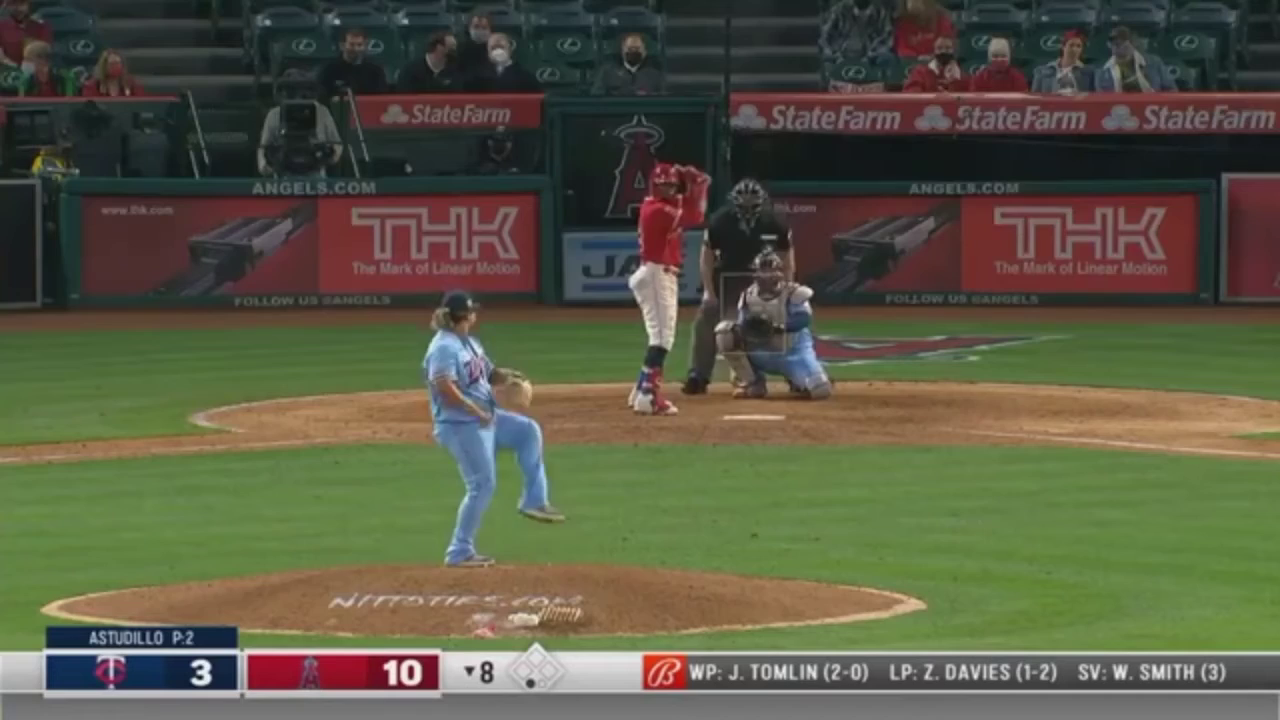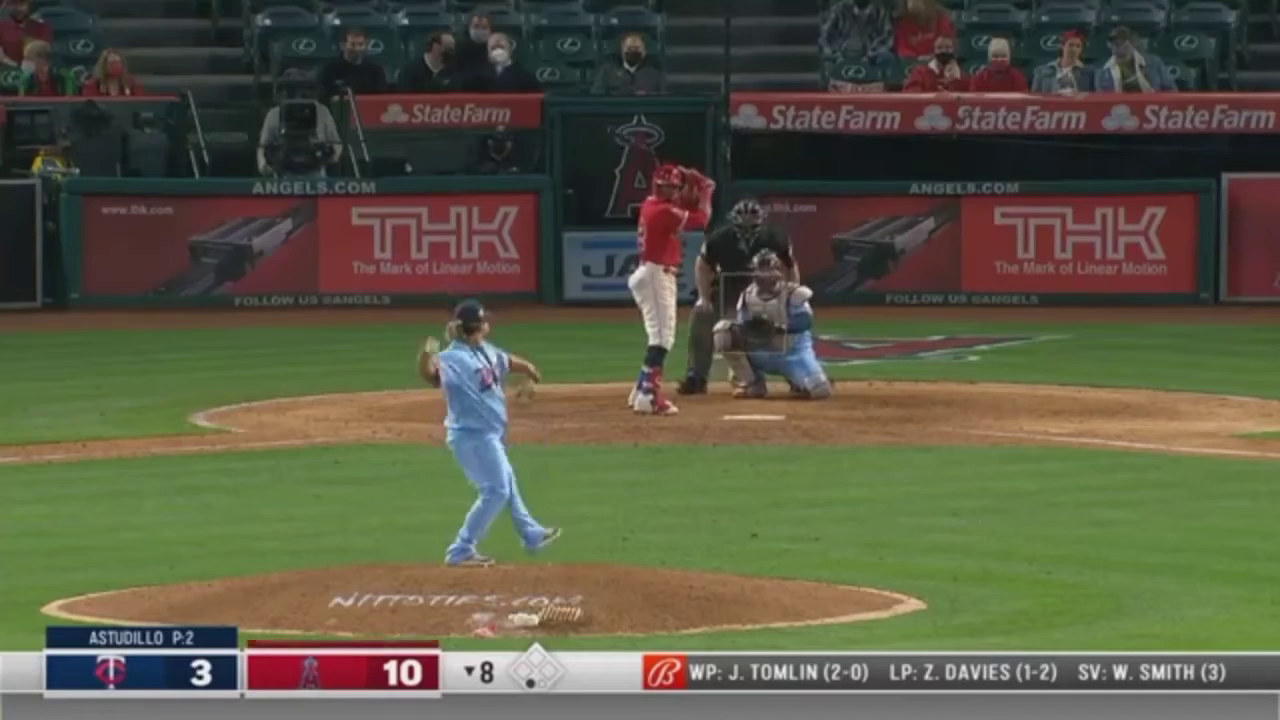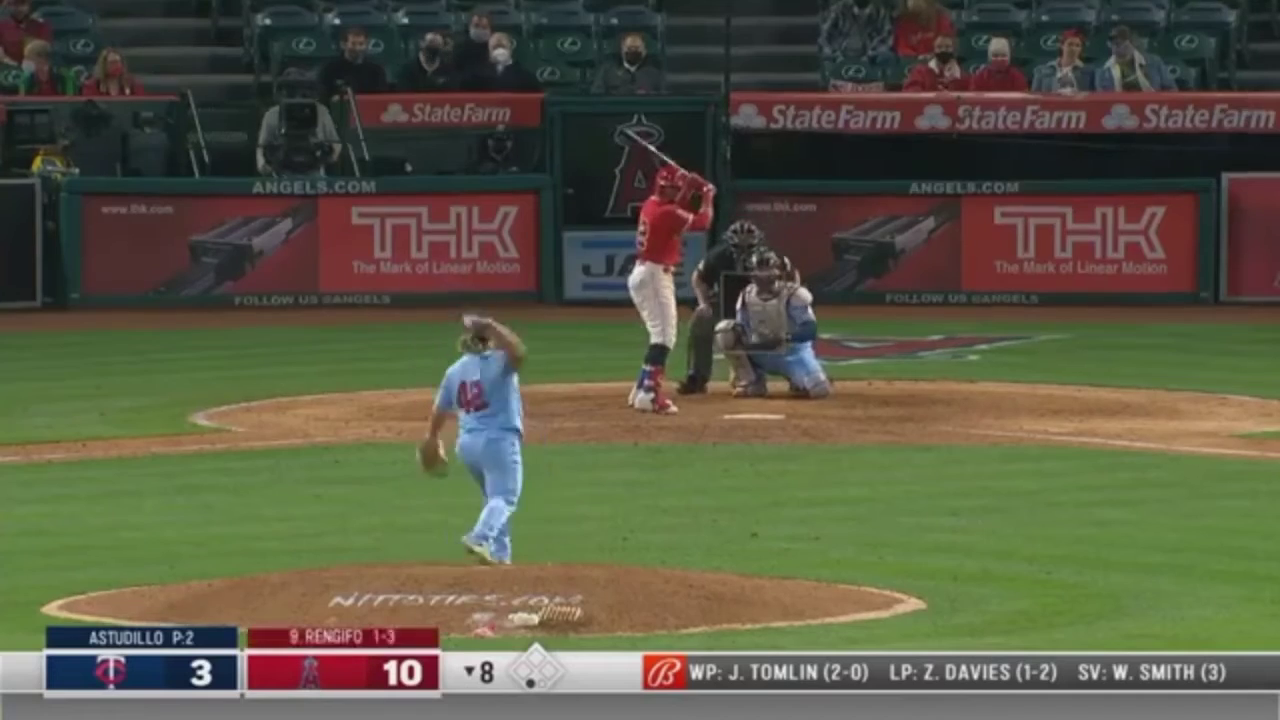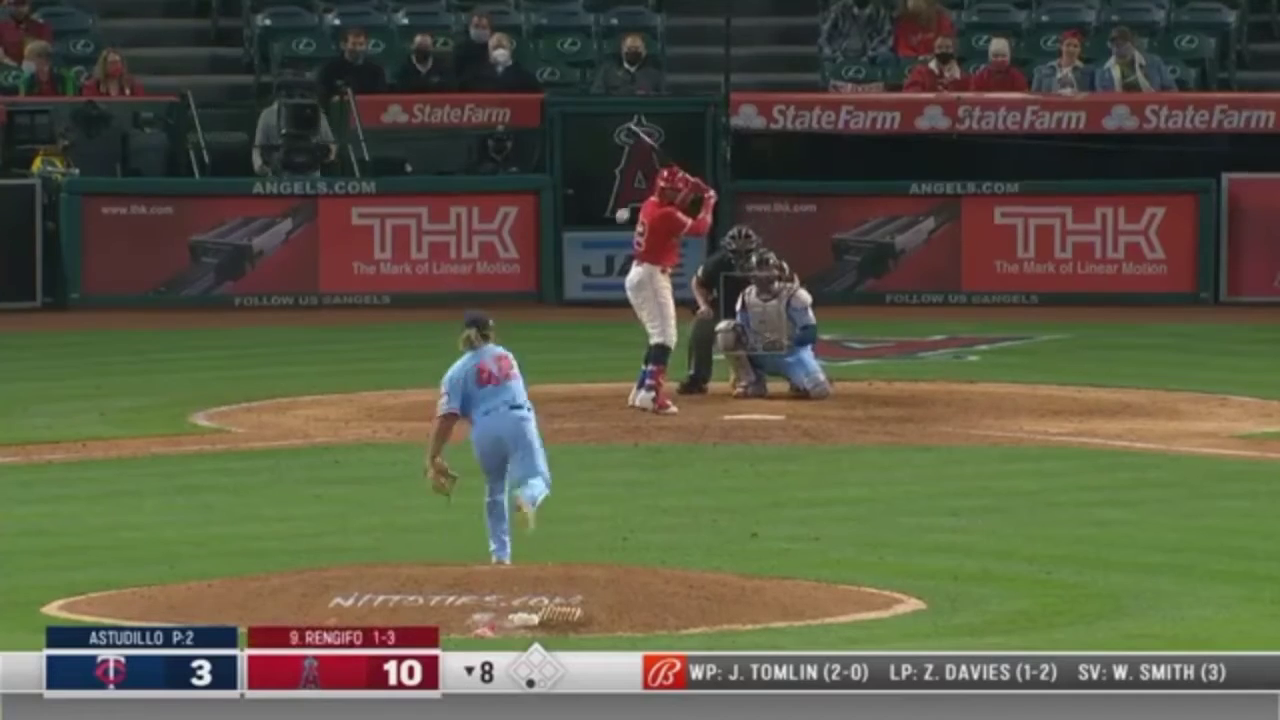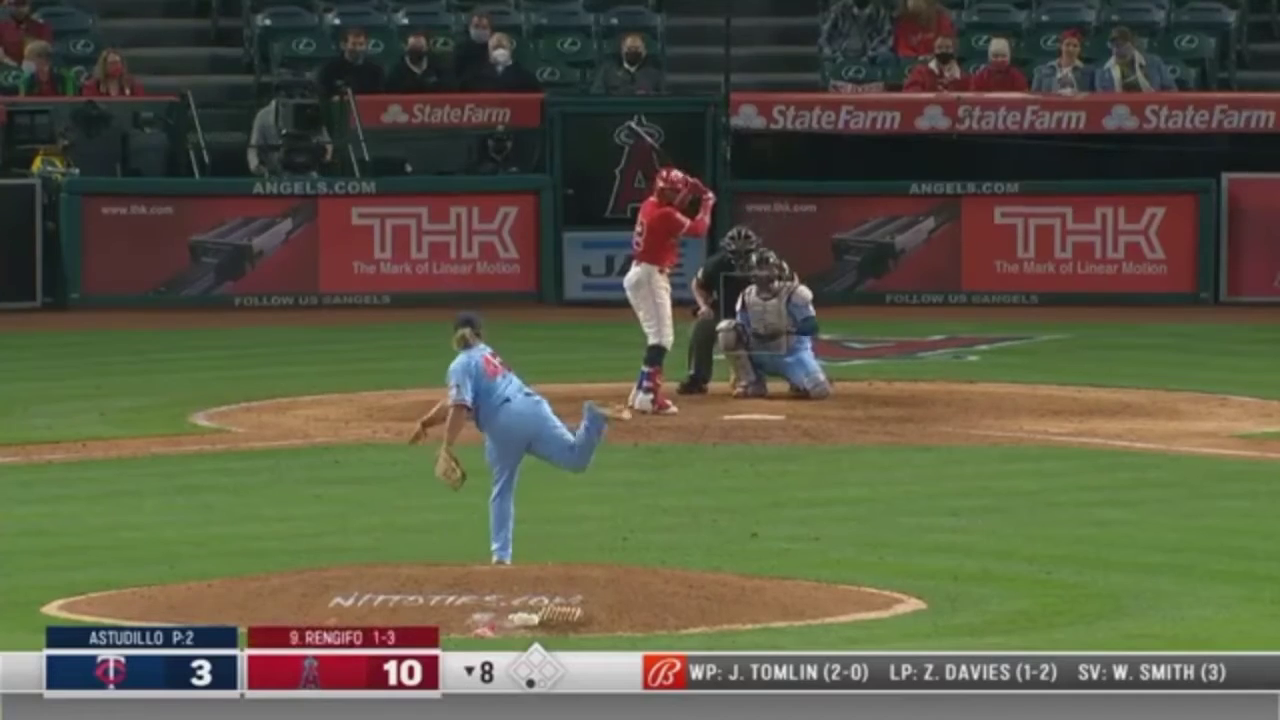
dt=0.3s
person 1, frame 1
left shoulder: (469, 343)
right shoulder: (443, 347)
left elbow: (489, 373)
right elbow: (443, 388)
left wrist: (509, 377)
right wrist: (476, 410)
left hip: (482, 421)
right hip: (461, 428)
left knee: (528, 431)
right knee: (481, 487)
left ankle: (534, 502)
right ankle: (458, 553)
person 1, frame 2
left shoulder: (486, 349)
right shoulder: (452, 358)
left elbow: (507, 362)
right elbow: (428, 373)
left wrist: (529, 370)
right wrist: (426, 356)
left hip: (488, 436)
right hip: (473, 438)
left knee: (505, 484)
right knee: (495, 493)
left ankle: (532, 535)
right ankle: (459, 553)
person 1, frame 3
left shoulder: (456, 372)
right shoulder: (496, 362)
left elbow: (439, 412)
right elbow: (516, 353)
left wrist: (432, 440)
right wrist: (491, 325)
left hip: (468, 444)
right hip: (499, 441)
left knee: (495, 495)
right knee: (504, 498)
left ankle: (500, 552)
right ankle: (479, 539)
person 1, frame 4
left shoulder: (457, 371)
right shoulder: (503, 354)
left elbow: (447, 416)
left wrist: (433, 458)
left hip: (484, 432)
right hip: (517, 424)
left knee: (495, 493)
right knee: (537, 480)
left ankle: (500, 552)
right ankle: (524, 498)
person 1, frame 5
left shoulder: (460, 365)
right shoulder: (486, 353)
left elbow: (459, 408)
right elbow: (455, 401)
left wrist: (447, 447)
right wrist: (425, 422)
left hip: (503, 423)
right hip: (534, 409)
left knee: (502, 492)
right knee: (575, 458)
left ankle: (500, 554)
right ankle: (594, 419)
person 2, frame 1
left shoulder: (667, 204)
right shoulder: (657, 210)
left elbow: (688, 209)
right elbow: (695, 217)
left wrist: (694, 184)
right wrist: (702, 186)
left hip: (663, 276)
right hip: (657, 276)
left knee: (661, 336)
right knee: (662, 337)
left ankle: (642, 392)
right ankle: (648, 397)
person 2, frame 2
left shoulder: (653, 205)
right shoulder: (663, 210)
left elbow: (684, 208)
right elbow: (699, 219)
left wrist: (692, 187)
right wrist: (706, 191)
left hip: (658, 275)
right hip: (656, 276)
left knee: (660, 336)
right knee: (662, 337)
left ankle: (641, 392)
right ankle: (648, 397)
person 2, frame 3
left shoulder: (651, 204)
right shoulder: (667, 212)
left elbow: (679, 206)
right elbow: (702, 222)
left wrist: (691, 188)
right wrist: (708, 195)
left hip: (646, 273)
right hip: (654, 276)
left knee: (660, 335)
right knee: (665, 336)
left ankle: (641, 390)
right ankle: (650, 395)
person 2, frame 4
left shoulder: (651, 205)
right shoulder: (666, 214)
left elbow: (677, 208)
right elbow: (700, 228)
left wrist: (691, 192)
right wrist: (709, 201)
left hip: (642, 274)
right hip: (651, 276)
left knee: (659, 336)
right knee: (666, 336)
left ankle: (641, 390)
right ankle: (651, 394)
person 2, frame 5
left shoulder: (651, 205)
right shoulder: (664, 214)
left elbow: (675, 209)
right elbow: (699, 229)
left wrist: (691, 192)
right wrist: (708, 202)
left hip: (642, 274)
right hip: (650, 277)
left knee: (657, 336)
right knee: (662, 337)
left ankle: (641, 391)
right ankle: (649, 396)
person 3, frame 1
left shoulder: (774, 222)
right shoulder: (719, 220)
left elbow: (787, 256)
right elbow: (706, 255)
right wrist: (708, 291)
right hip: (726, 278)
right knee: (706, 320)
right ankle: (698, 378)
person 3, frame 2
left shoulder: (775, 239)
right shoulder: (719, 238)
left elbow: (791, 269)
right elbow: (702, 265)
right wrist: (703, 298)
right hip: (726, 286)
right knee: (701, 317)
right ankle: (696, 378)
person 3, frame 3
right shoulder: (718, 257)
left elbow: (792, 275)
right elbow: (698, 277)
right wrist: (703, 302)
right hip: (725, 303)
right knee: (700, 321)
right ankle: (697, 378)
person 3, frame 4
right shoulder: (716, 263)
right elbow: (697, 283)
right wrist: (704, 305)
right hip: (724, 306)
right knee: (701, 326)
right ankle: (696, 379)
person 3, frame 5
right shoulder: (716, 264)
right elbow: (697, 284)
right wrist: (704, 306)
right hip: (725, 308)
right knee: (701, 329)
right ankle: (697, 378)
person 4, frame 1
left shoulder: (794, 293)
right shoulder: (749, 296)
left elbow: (804, 320)
right elbow: (741, 331)
left wrist: (775, 326)
right wrist: (749, 327)
left hip: (794, 354)
right hip: (761, 354)
left knee: (821, 390)
right knee: (725, 330)
left ankle: (796, 379)
right ankle: (754, 382)
person 4, frame 2
left shoulder: (794, 293)
right shoulder: (748, 296)
left elbow: (806, 322)
right elbow: (741, 330)
left wrist: (776, 327)
right wrist: (748, 328)
left hip: (793, 354)
right hip: (761, 355)
left knee: (820, 390)
right knee: (723, 329)
left ankle: (796, 379)
right ankle: (753, 382)
person 4, frame 3
left shoulder: (794, 295)
right shoulder: (747, 296)
left elbow: (810, 330)
right elbow: (740, 330)
left wrist: (781, 337)
right wrist: (751, 339)
left hip: (793, 354)
right hip: (761, 355)
left knee: (819, 389)
right knee: (725, 329)
left ankle: (797, 378)
right ankle: (753, 381)
person 4, frame 4
left shoulder: (794, 296)
right shoulder: (747, 297)
left elbow: (811, 334)
right elbow: (740, 332)
left wrist: (785, 342)
right wrist: (752, 345)
left hip: (793, 355)
right hip: (760, 356)
left knee: (819, 390)
right knee: (725, 329)
left ankle: (797, 380)
right ankle: (753, 382)
person 4, frame 5
left shoulder: (794, 293)
right shoulder: (747, 296)
left elbow: (811, 326)
right elbow: (740, 332)
left wrist: (783, 329)
left hip: (793, 354)
right hip: (761, 355)
left knee: (820, 390)
right knee: (726, 328)
left ankle: (797, 380)
right ankle: (752, 382)
